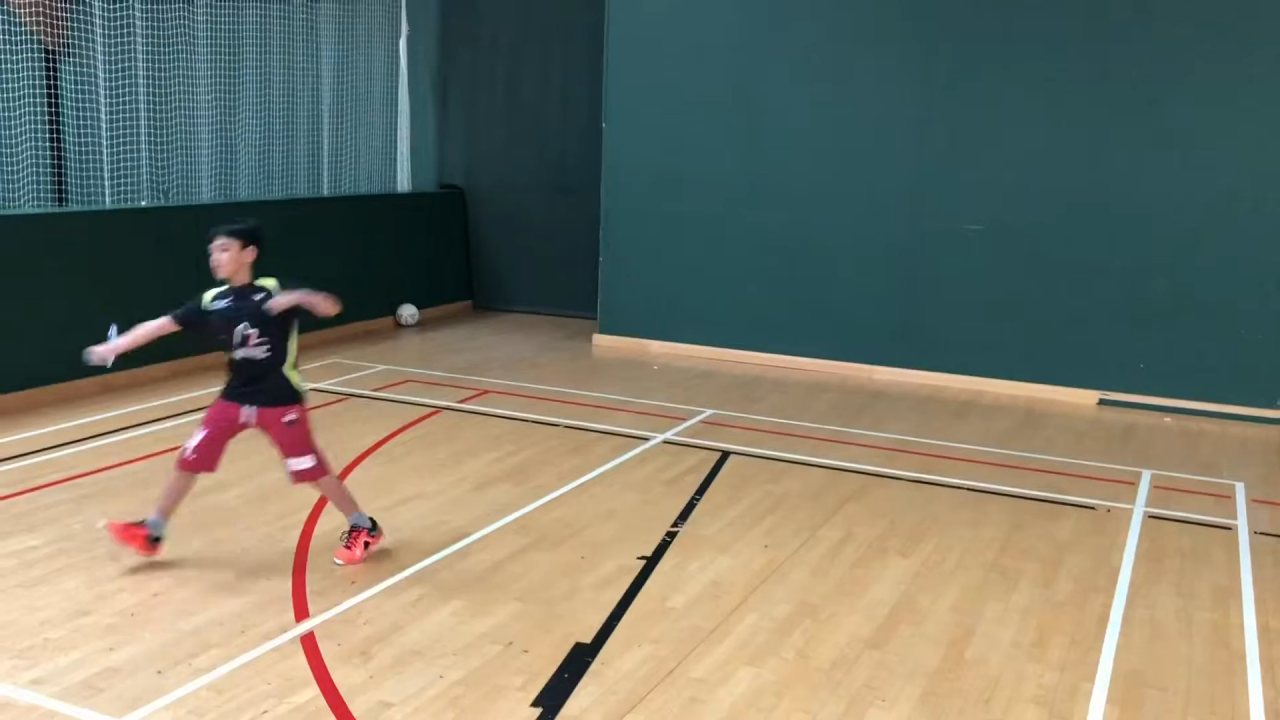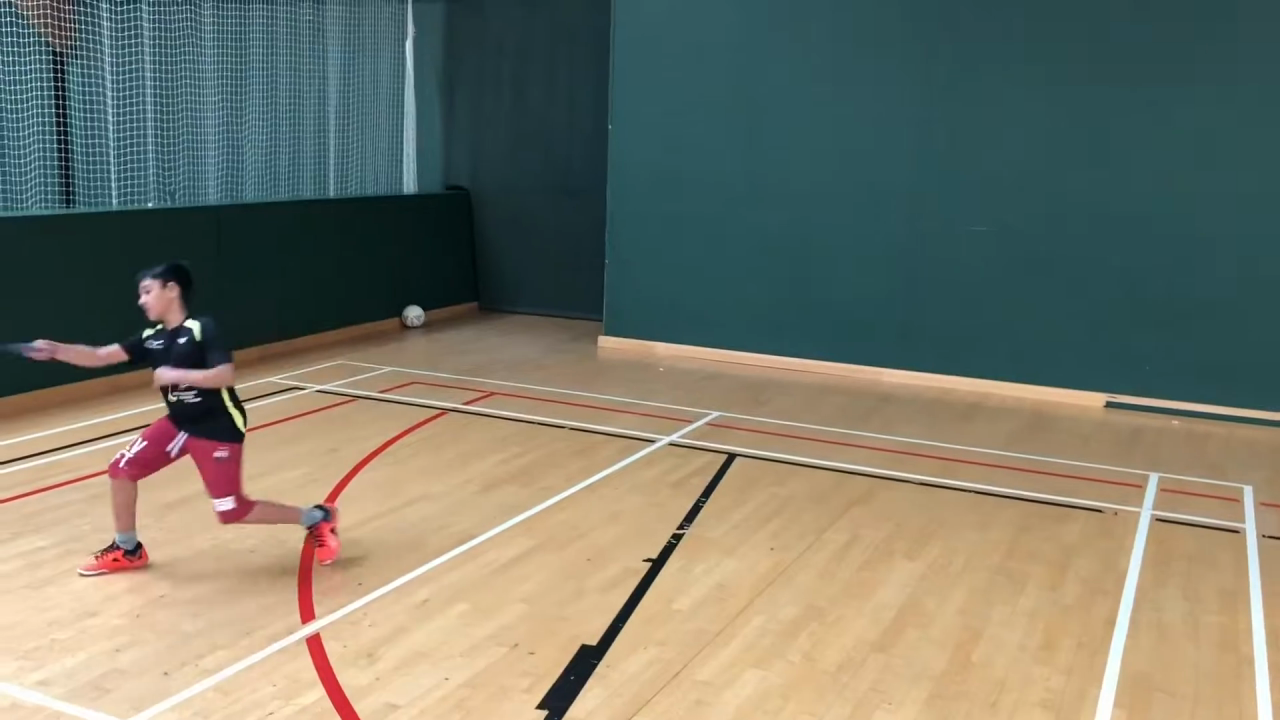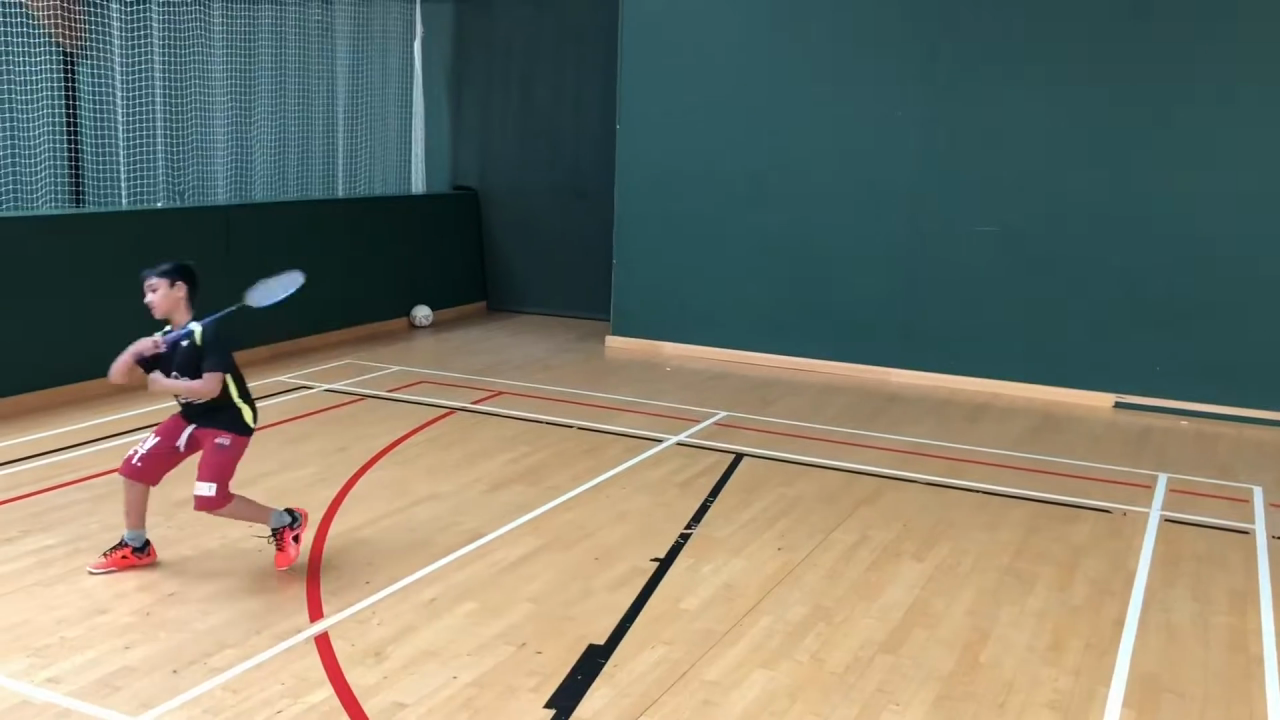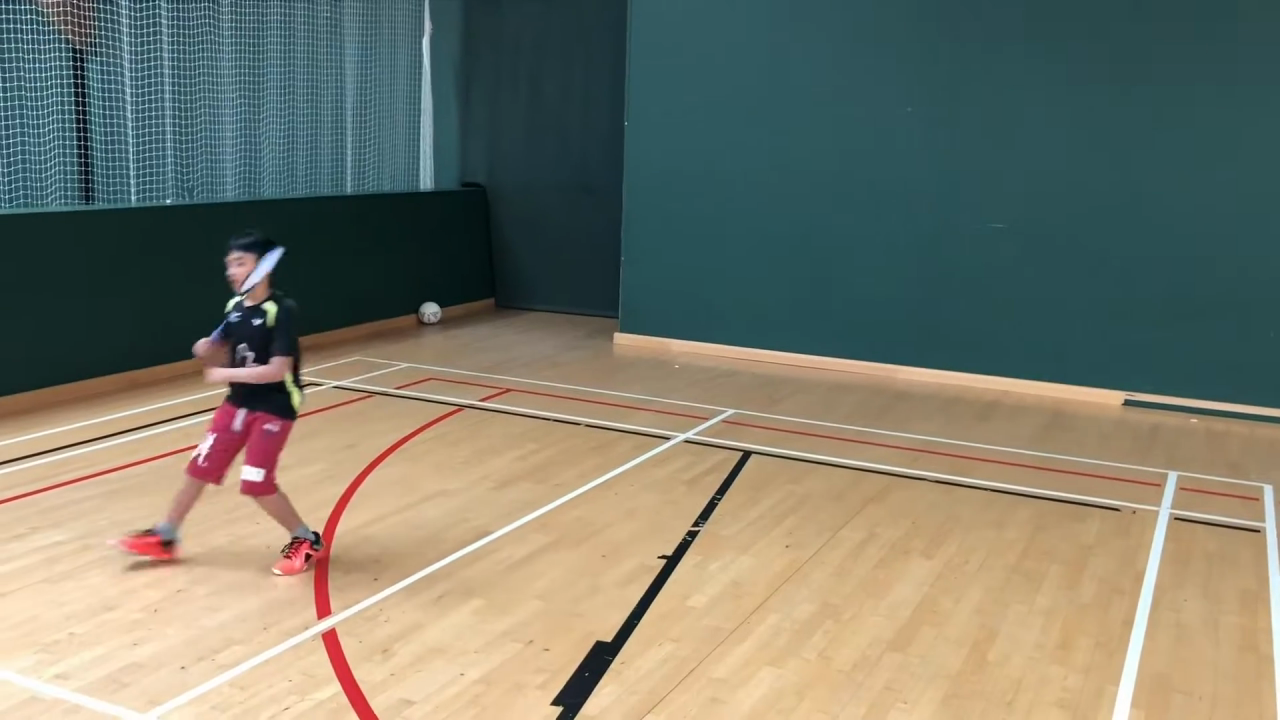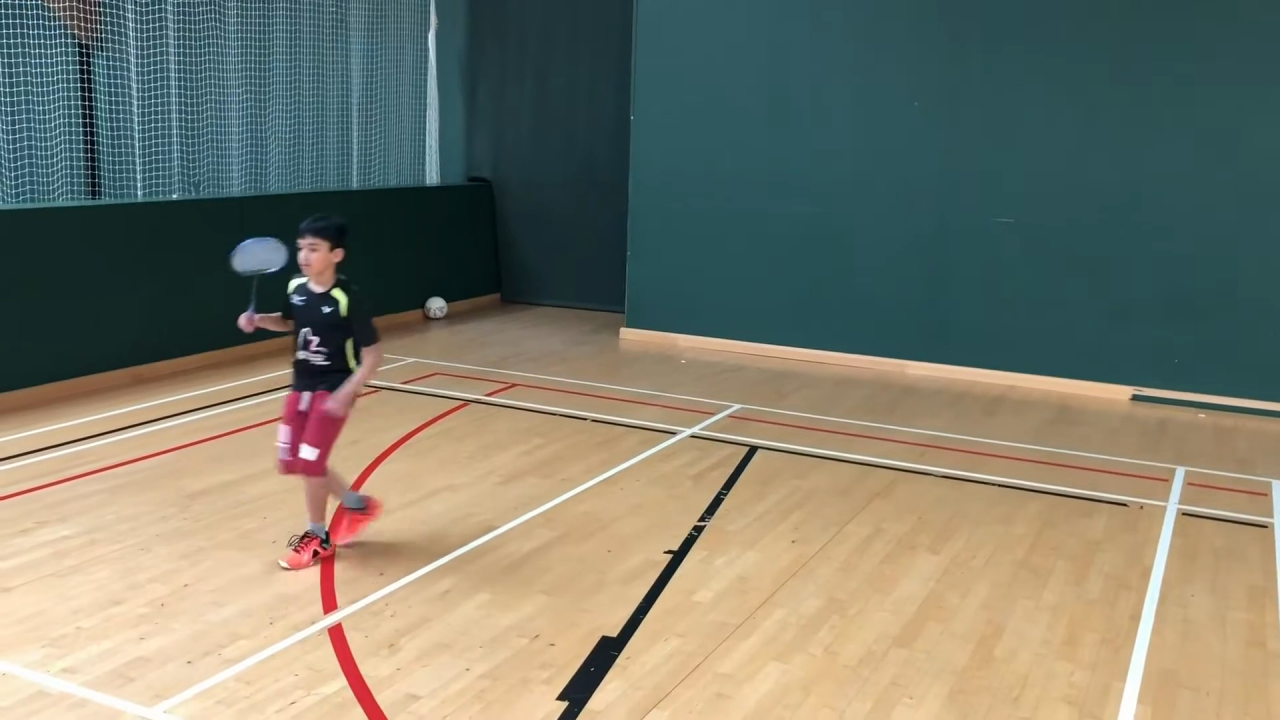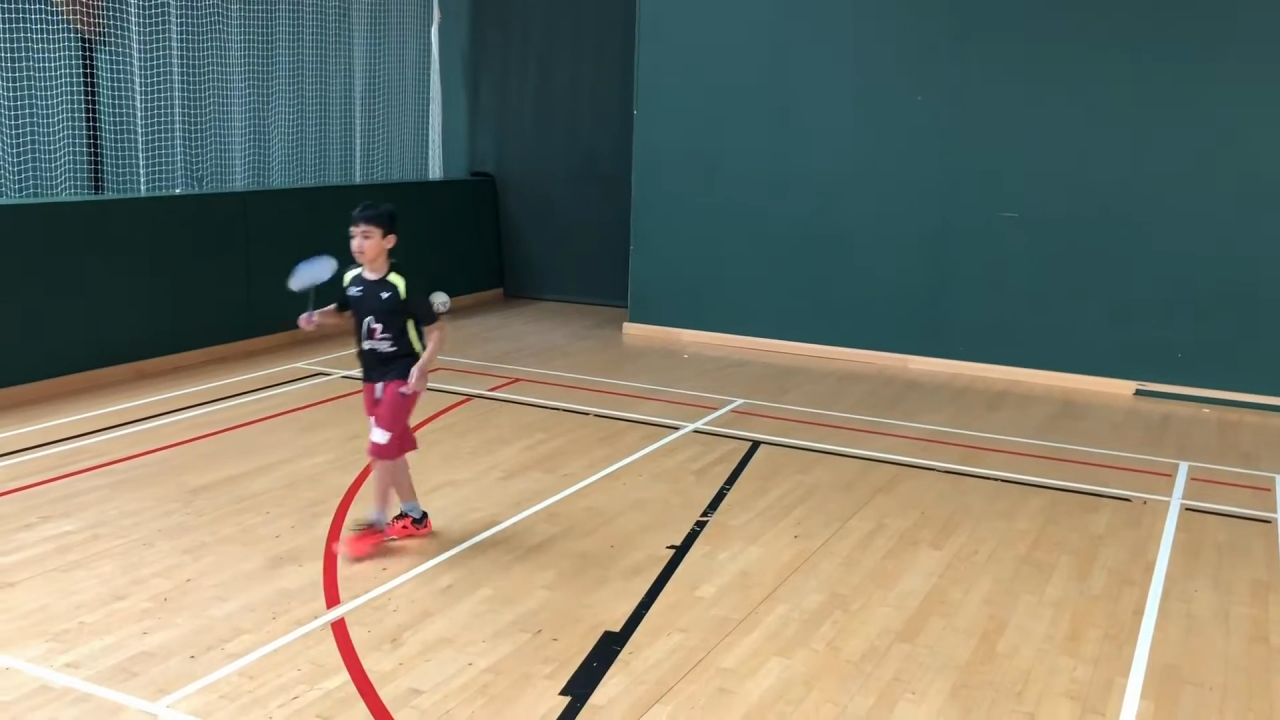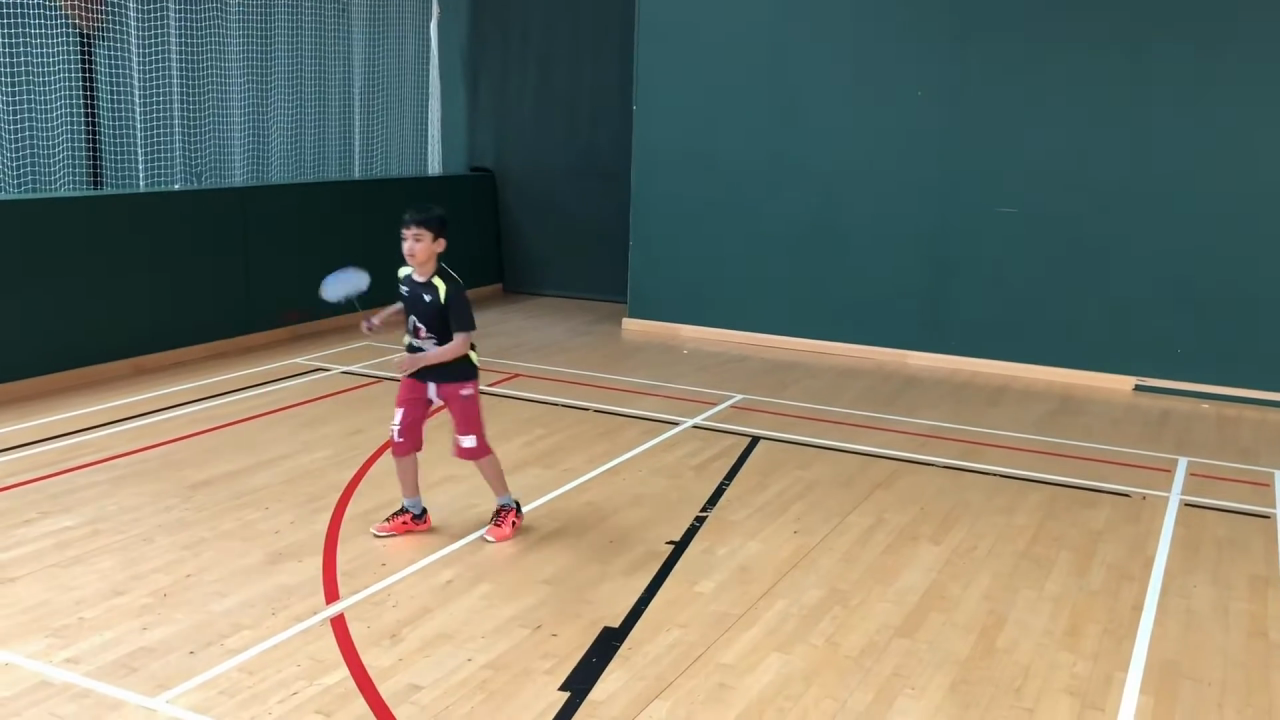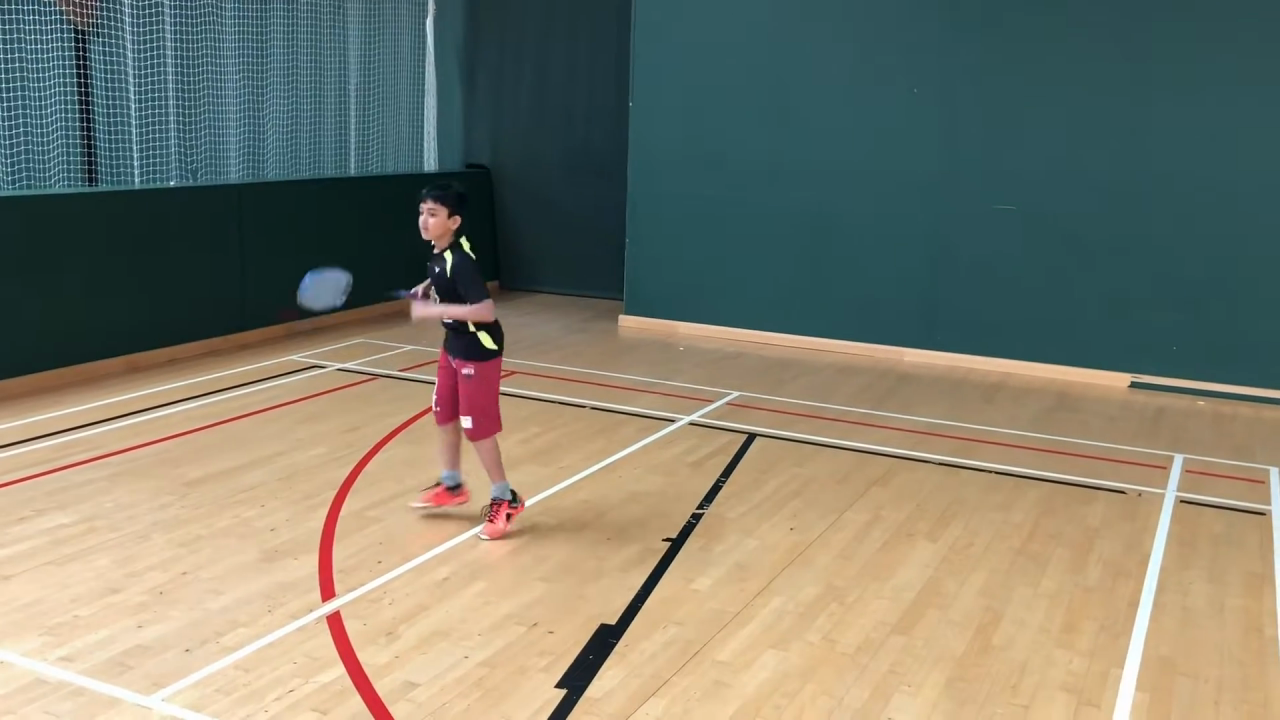
dt=0.2s
person 1, frame 1
left shoulder: (275, 290)
right shoulder: (211, 301)
left elbow: (330, 308)
right elbow: (160, 326)
left wrist: (300, 297)
right wrist: (113, 346)
left hip: (279, 397)
right hip: (236, 396)
left knee: (309, 468)
right knee: (192, 457)
left ankle: (363, 527)
right ankle: (151, 532)
person 1, frame 2
left shoulder: (202, 332)
right shoulder: (150, 339)
left elbow: (226, 377)
right elbow: (101, 356)
left wrist: (175, 375)
right wrist: (55, 350)
left hip: (219, 430)
right hip: (180, 424)
left knee: (232, 510)
right knee: (122, 468)
left ankle: (317, 520)
right ankle: (127, 548)
person 1, frame 3
left shoulder: (205, 334)
right shoulder: (160, 340)
left elbow: (210, 388)
right elbow: (116, 376)
left wrist: (164, 385)
right wrist: (134, 351)
left hip: (229, 422)
right hip: (191, 419)
left knee: (209, 498)
right knee: (135, 467)
left ankle: (286, 523)
right ankle: (136, 546)
person 1, frame 4
left shoulder: (282, 312)
right shoulder: (234, 308)
left elbow: (280, 370)
right elbow: (221, 349)
left wrist: (225, 374)
right wrist: (207, 347)
left hip: (274, 406)
right hip: (239, 402)
left knee: (257, 484)
right knee: (202, 466)
left ankle: (306, 540)
right ankle: (163, 537)
person 1, frame 5
left shoulder: (349, 300)
right shoulder: (296, 288)
left elbow: (372, 355)
right elbow: (288, 322)
left wrist: (349, 390)
right wrist: (259, 320)
left hip: (334, 389)
right hip: (303, 385)
left knee: (310, 461)
right knee: (291, 460)
left ankle: (317, 536)
right ankle: (356, 505)
person 1, frame 6
left shoulder: (404, 286)
right shoulder: (351, 279)
left elbow: (434, 333)
right elbow: (343, 313)
left wrist: (422, 366)
right wrist: (316, 316)
left hip: (401, 377)
right hip: (373, 377)
left knee: (382, 446)
right knee: (391, 448)
left ankle: (374, 524)
right ankle: (414, 516)
person 1, frame 7
left shoulder: (449, 288)
right shoulder: (406, 277)
left elbow: (460, 343)
left wrist: (420, 359)
right wrist: (383, 316)
left hip: (456, 374)
right hip: (418, 374)
left knee: (472, 444)
right knee: (401, 440)
left ankle: (507, 508)
right ankle: (413, 512)
person 1, frame 8
left shoulder: (461, 260)
right shoulder: (440, 253)
left elbow: (487, 311)
left wrist: (437, 310)
right wrist: (429, 287)
left hip: (479, 351)
right hip: (454, 347)
left knee: (478, 426)
right knee: (444, 413)
left ankle: (504, 499)
right ankle: (451, 485)
